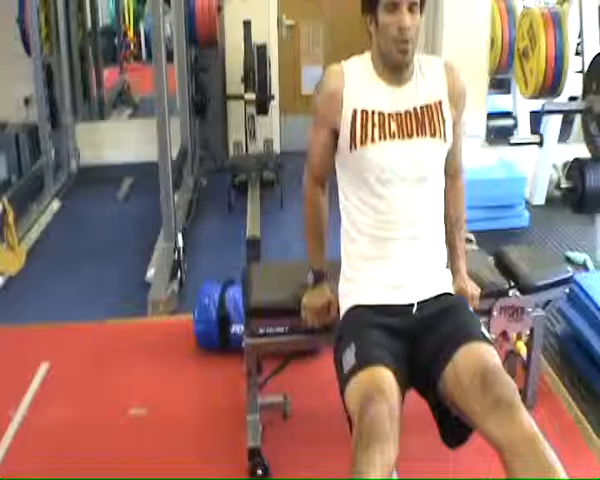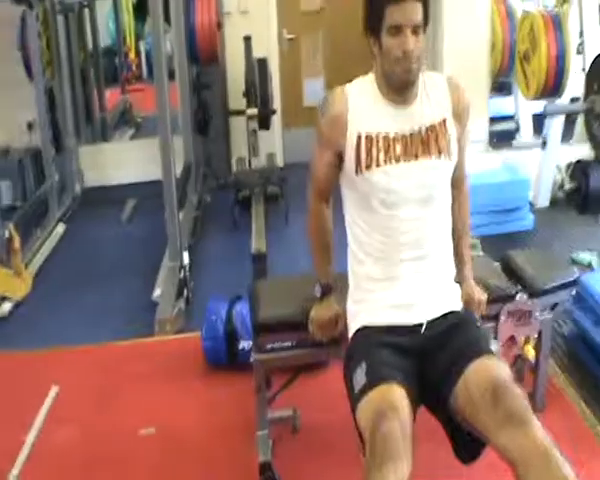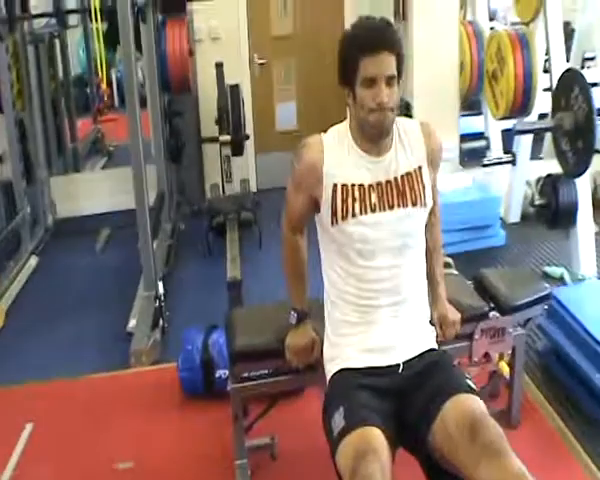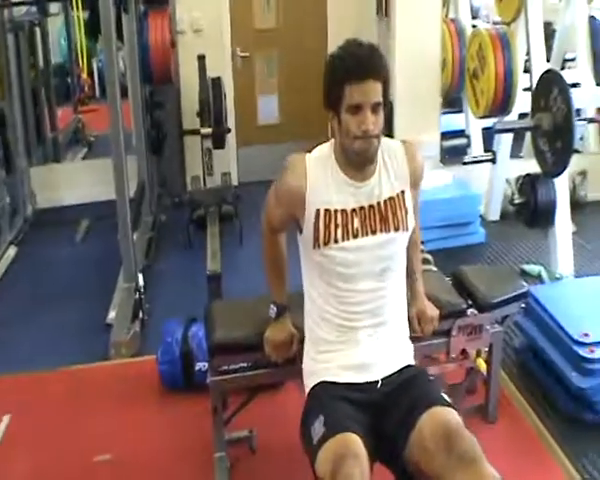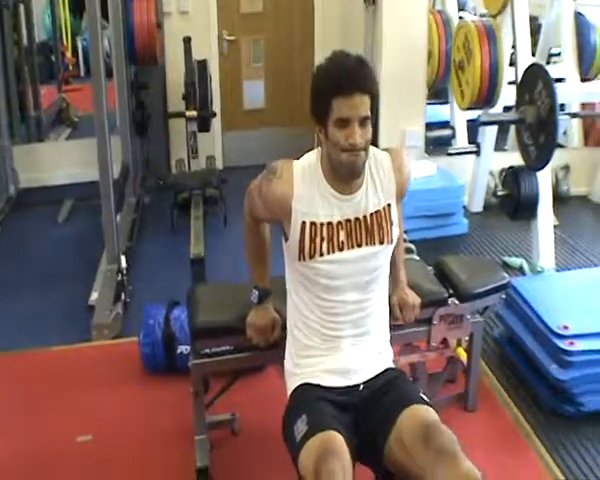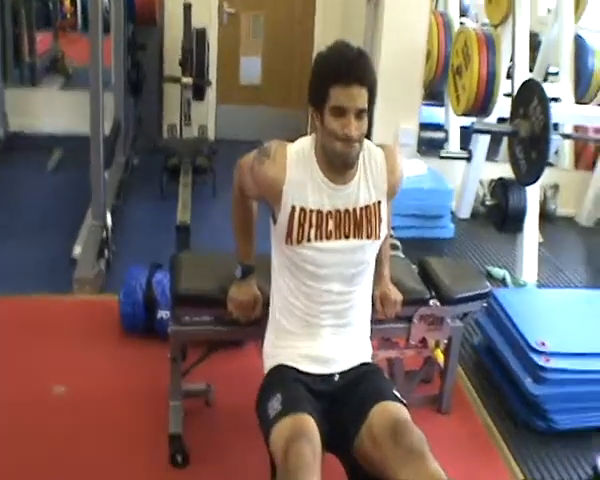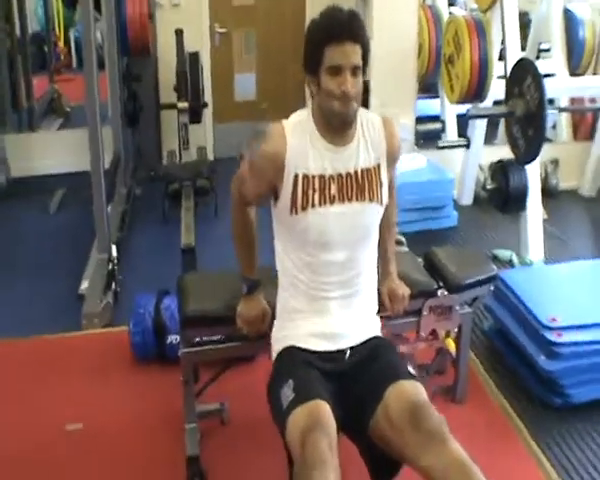
dt=0.2s
person 1, frame 1
left shoulder: (447, 83)
right shoulder: (339, 86)
right elbow: (315, 183)
left wrist: (460, 269)
right wrist: (317, 279)
left hip: (435, 292)
right hip: (368, 298)
left knee: (500, 398)
right knee: (378, 413)
person 1, frame 2
left shoulder: (451, 99)
right shoulder: (342, 108)
right elbow: (319, 200)
left wrist: (466, 278)
right wrist: (324, 293)
left hip: (443, 309)
right hip: (378, 318)
left knee: (510, 410)
right knee: (389, 435)
person 1, frame 3
left shoulder: (425, 142)
right shoulder: (317, 158)
right elbow: (292, 229)
right wrist: (299, 320)
left hip: (420, 352)
right hip: (354, 362)
person 1, frame 4
left shoulder: (408, 161)
right shoulder: (300, 179)
right elbow: (271, 227)
right wrist: (278, 314)
left hip: (397, 368)
right hip: (333, 378)
person 1, frame 5
left shoulder: (395, 170)
right shoulder: (286, 185)
right elbow: (252, 213)
right wrist: (261, 298)
left hip: (378, 371)
right hip: (315, 380)
person 1, frame 6
left shoulder: (387, 167)
right shoulder: (277, 168)
right elbow: (240, 189)
right wrist: (244, 276)
left hip: (355, 362)
right hip: (292, 365)
person 1, frame 7
left shoulder: (384, 136)
right shoulder: (277, 145)
right elbow: (242, 202)
right wrist: (250, 289)
left hip: (366, 336)
right hip: (302, 342)
left knee: (430, 433)
